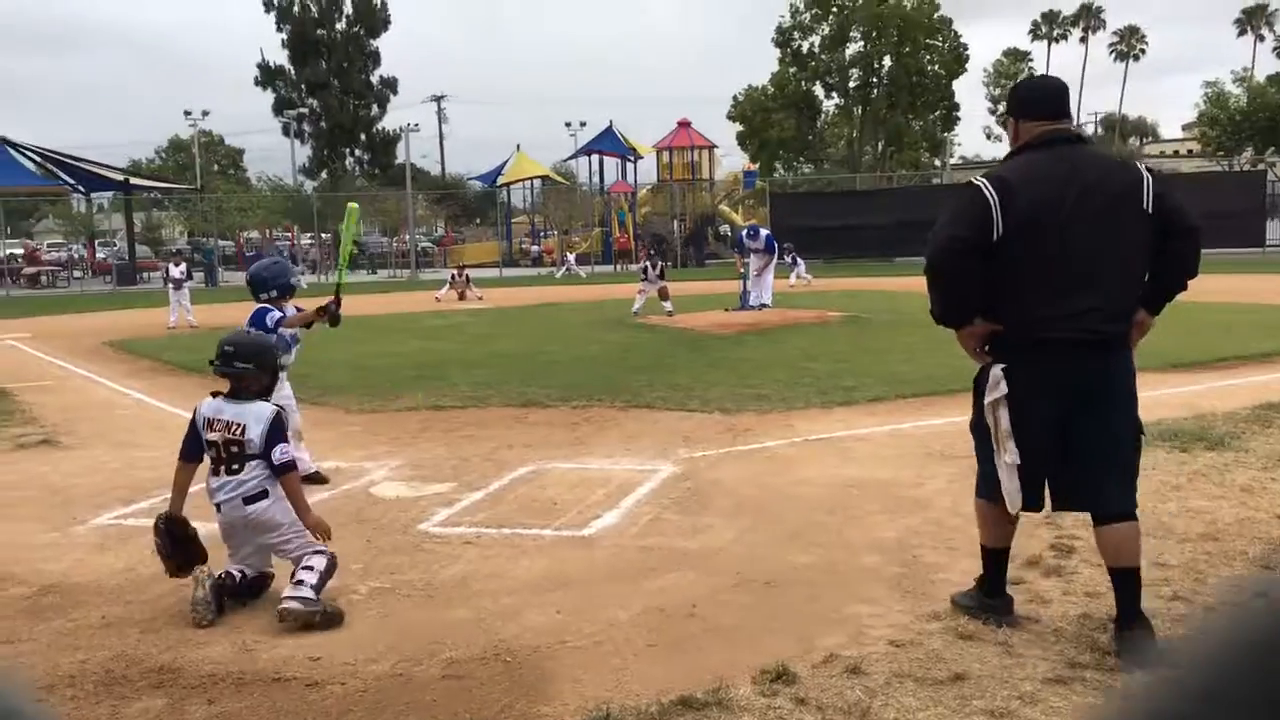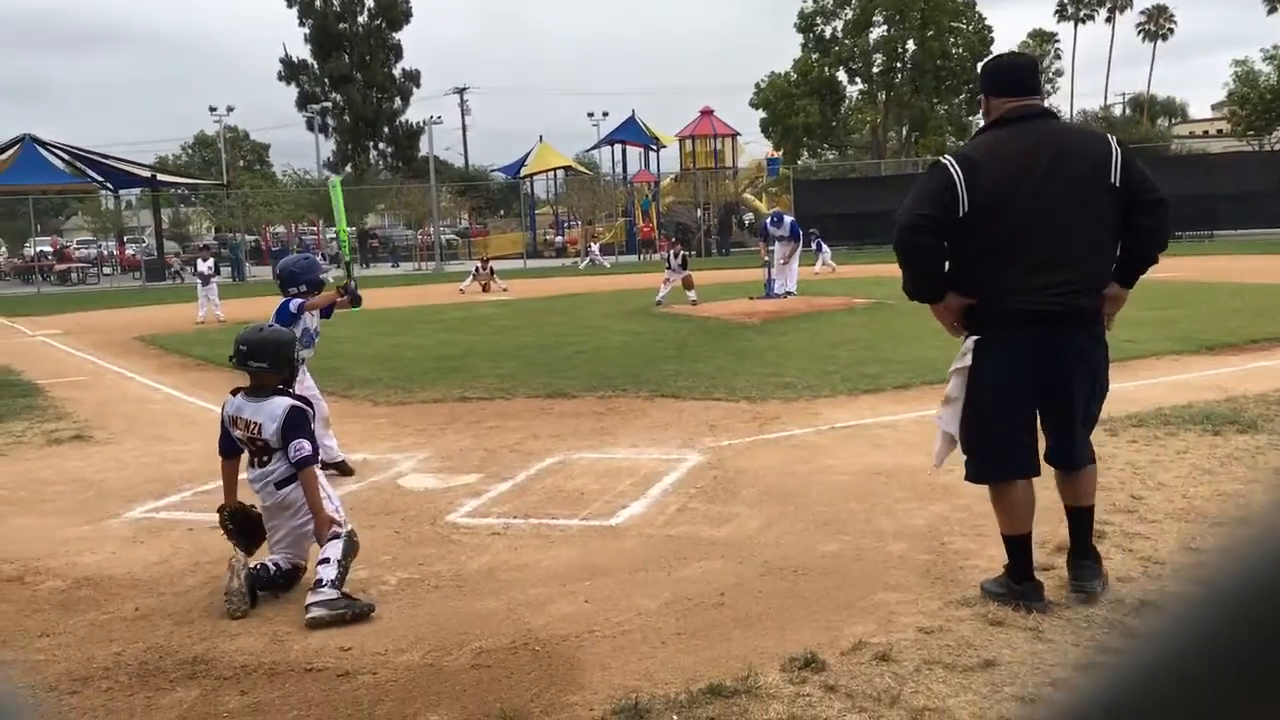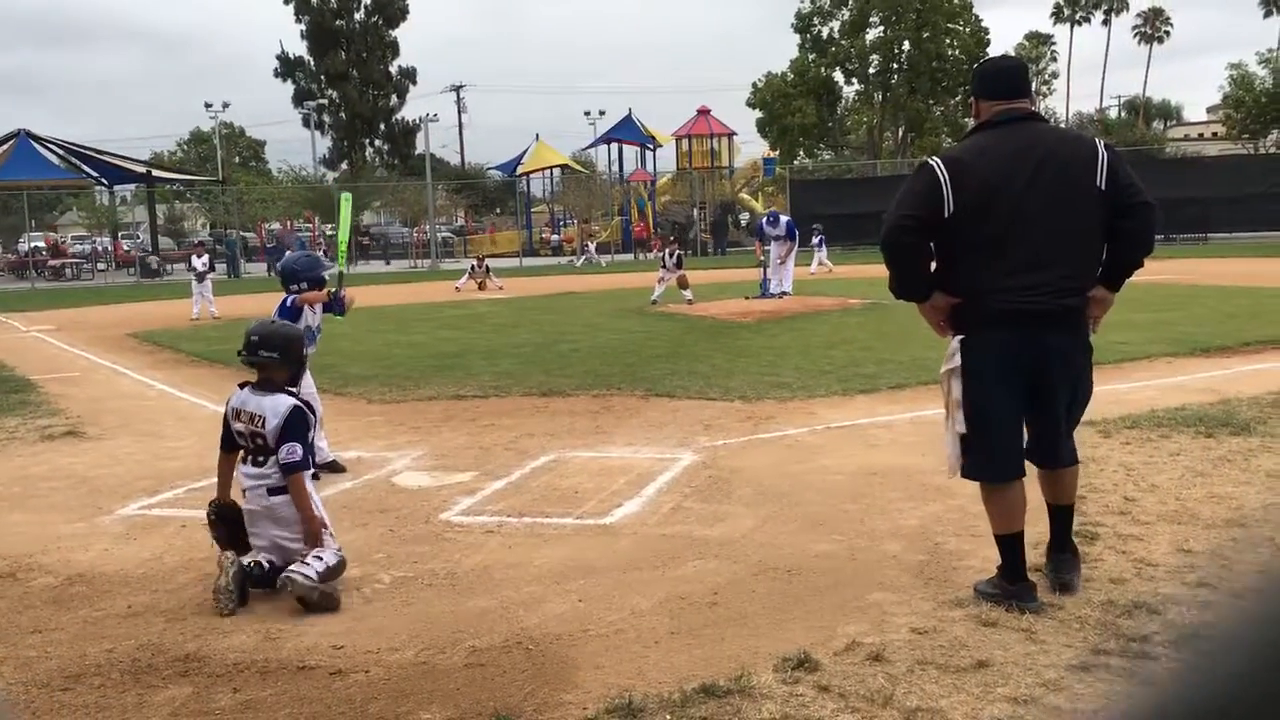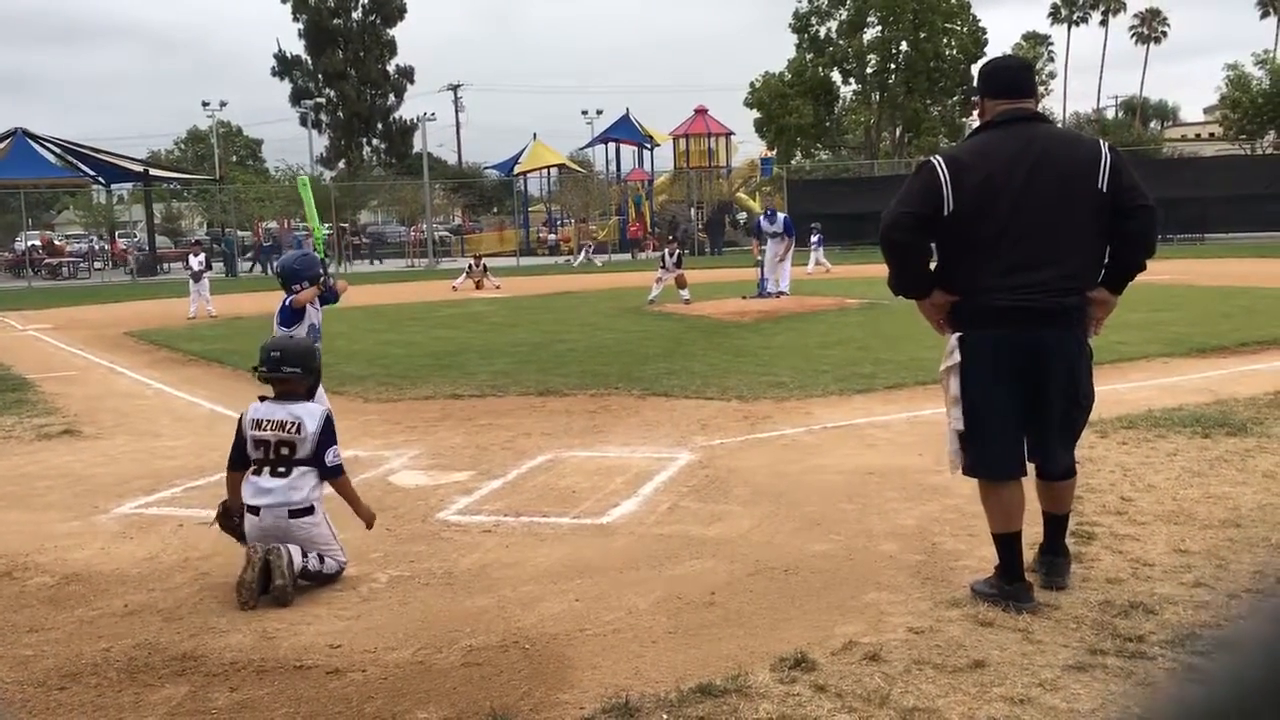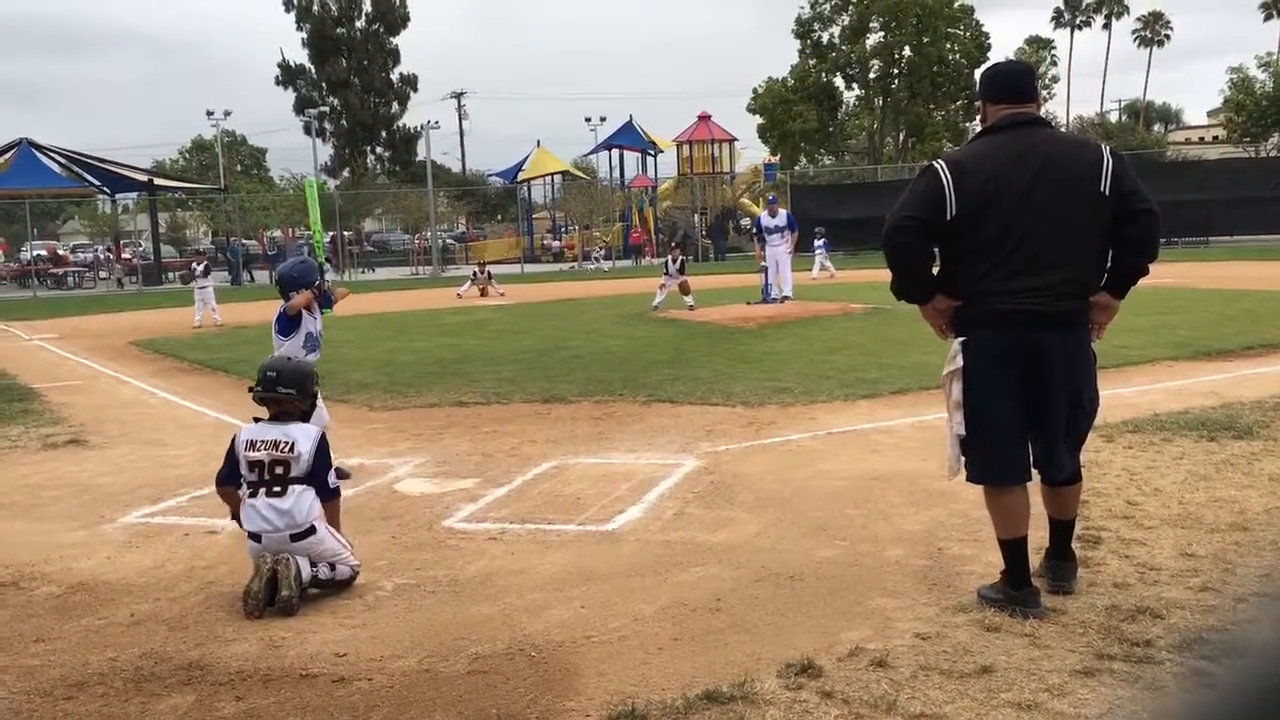
dt=0.5s
person 1, frame 1
left shoulder: (995, 187)
right shoulder: (1132, 176)
left elbow: (947, 257)
right elbow: (1183, 240)
left wrist: (963, 319)
right wrist: (1145, 307)
left hip: (1022, 359)
right hip: (1107, 359)
left knee: (1002, 476)
right knee: (1113, 492)
left ankle: (992, 593)
right ankle: (1132, 621)
person 1, frame 2
left shoulder: (965, 164)
right shoulder: (1102, 149)
left elbow: (912, 232)
right elbow: (1153, 212)
left wrist: (937, 294)
right wrist: (1121, 280)
left hip: (1000, 333)
right hip: (1080, 328)
left knee: (1004, 457)
right knee: (1073, 445)
left ankle: (1022, 578)
right ankle: (1083, 558)
person 1, frame 3
left shoulder: (952, 166)
right shoulder: (1090, 153)
left elbow: (899, 233)
right elbow: (1139, 216)
left wrist: (923, 293)
right wrist: (1107, 282)
left hip: (987, 332)
right hip: (1065, 327)
left knee: (997, 457)
right knee: (1056, 443)
left ankle: (1015, 579)
right ankle: (1062, 554)
person 1, frame 4
left shoulder: (953, 165)
right shoulder: (1093, 155)
left elbow: (898, 230)
right elbow: (1141, 219)
left wrist: (923, 291)
right wrist: (1110, 285)
left hip: (985, 332)
right hip: (1063, 328)
left knee: (996, 457)
right knee: (1056, 450)
left ankle: (1011, 579)
right ankle: (1054, 557)
person 1, frame 5
left shoulder: (955, 168)
right shoulder: (1096, 158)
left elbow: (901, 233)
right elbow: (1144, 222)
left wrist: (927, 295)
right wrist: (1113, 289)
left hip: (988, 336)
right hip: (1067, 331)
left knee: (1000, 463)
right knee: (1061, 454)
left ankle: (1018, 585)
right ankle: (1060, 560)
person 2, frame 1
left shoulder: (204, 410)
right shoulder: (268, 415)
left elbow: (186, 463)
right elbow: (284, 470)
left wrist: (174, 514)
right wrist: (306, 515)
left hip: (227, 510)
right hip: (266, 503)
left knee: (254, 576)
right knee: (319, 554)
left ankle: (217, 585)
right ankle: (299, 597)
person 2, frame 2
left shoulder: (231, 406)
right shoulder: (289, 409)
left elbow: (229, 458)
right elbow: (304, 465)
left wrist: (230, 505)
right wrist: (319, 514)
left hip: (268, 495)
right hip: (297, 487)
left knee: (288, 563)
left ankle: (249, 575)
right ankle: (324, 598)
person 2, frame 3
left shoulder: (236, 400)
right shoulder: (290, 409)
left elbow: (227, 453)
right elbow: (294, 469)
left wrist: (222, 499)
right wrist: (310, 517)
left hip: (253, 501)
right hip: (286, 498)
left knee: (275, 569)
right knee: (329, 556)
left ankle: (241, 569)
right ankle: (303, 577)
person 2, frame 4
left shoulder: (251, 414)
right shoulder: (317, 416)
left elbow: (235, 468)
right elbow: (333, 473)
left wrist: (234, 507)
right wrist: (360, 508)
left hip: (257, 516)
right hip: (301, 516)
left knee: (269, 562)
right knee: (334, 565)
left ankle: (263, 562)
right ankle: (293, 560)
person 2, frame 5
left shoulder: (244, 435)
right shoulder: (312, 436)
left elbow: (224, 487)
right elbow: (329, 494)
right wrist: (336, 533)
left hip: (258, 538)
right hip: (303, 533)
left knee: (267, 563)
right knee: (348, 569)
left ankle: (269, 576)
right ankle: (299, 571)
person 3, frame 1
left shoulder: (289, 308)
right shoulder: (262, 313)
left elbow: (309, 319)
right elbow: (288, 323)
left wrist: (328, 311)
right wrist: (319, 312)
left hip: (280, 378)
left knee: (293, 423)
left ankle: (304, 468)
person 3, frame 2
left shoulder: (313, 304)
right shoulder: (288, 306)
left elbow: (338, 304)
right elbow: (311, 305)
left wrist: (350, 297)
right wrist: (341, 290)
left hip: (300, 370)
left knee: (320, 412)
left ankle: (331, 456)
person 3, frame 3
left shoulder: (317, 302)
right shoulder: (290, 304)
left elbow: (347, 299)
right elbow: (305, 297)
left wrist: (342, 301)
right wrist: (330, 296)
left knee: (314, 412)
left ankle: (321, 457)
person 3, frame 4
left shoulder: (314, 299)
right shoulder: (290, 305)
left elbow: (342, 285)
right elbow: (300, 299)
left wrist: (331, 288)
right wrist: (321, 287)
person 3, frame 5
left shoulder: (315, 305)
right shoulder: (288, 312)
left elbow: (343, 292)
right elbow: (294, 304)
left wrist: (327, 294)
right wrist: (315, 291)
left knee: (320, 420)
